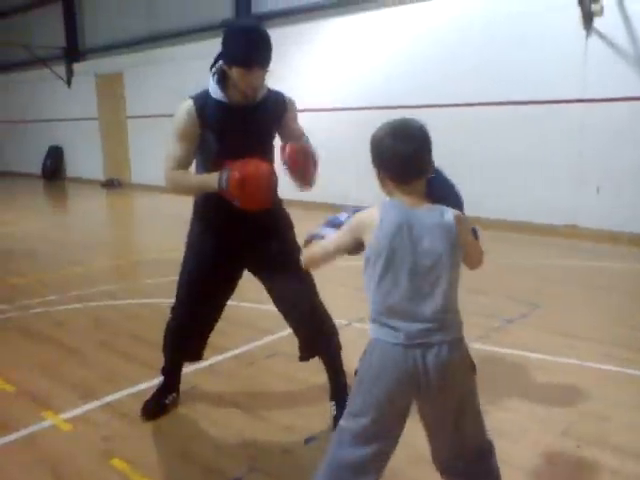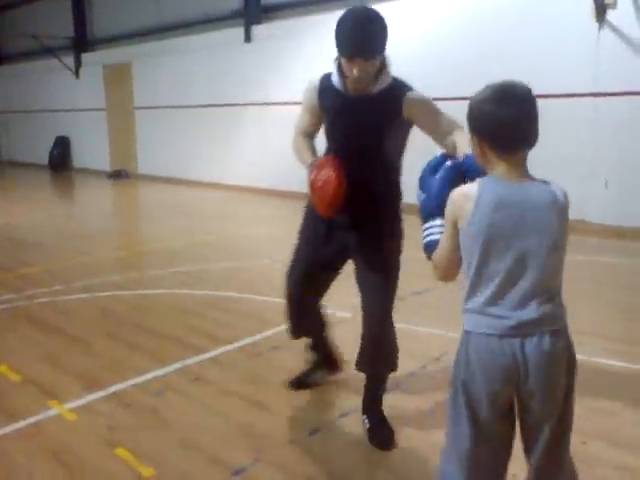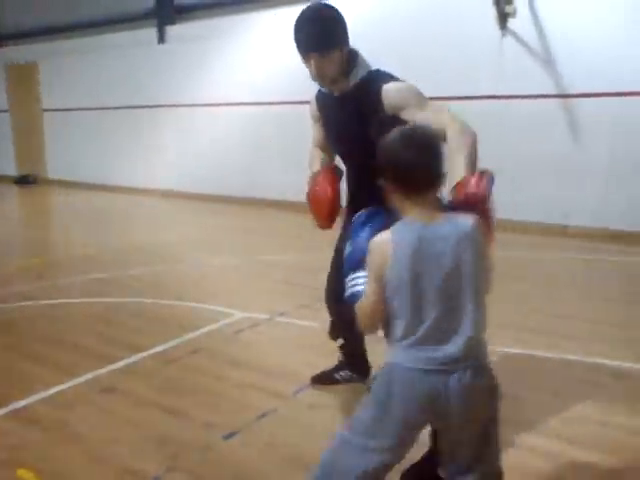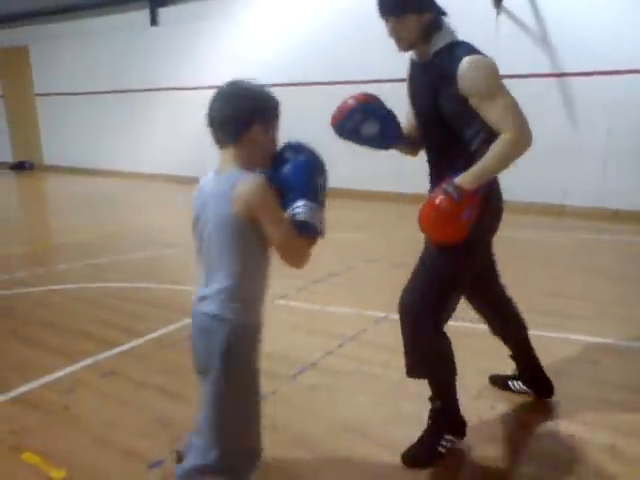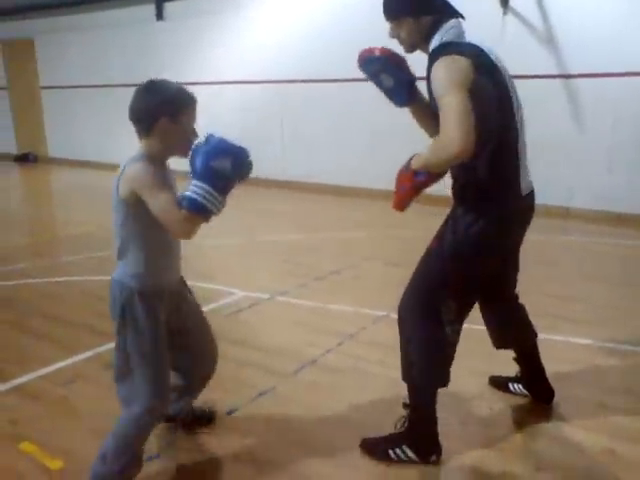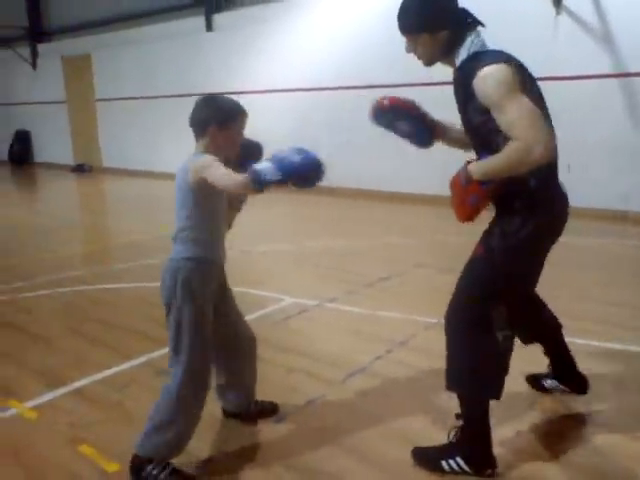
dt=0.5s
person 1, frame 1
left shoulder: (280, 106)
right shoulder: (195, 111)
right elbow: (173, 178)
right wrist: (219, 181)
left hip: (268, 225)
right hip: (214, 230)
left knee: (307, 307)
right knee: (187, 314)
left ankle: (341, 395)
right ankle: (169, 385)
person 1, frame 2
left shoulder: (404, 101)
right shoulder: (320, 90)
left elbow: (459, 136)
right elbow: (302, 136)
right wrist: (312, 165)
left hip: (377, 221)
right hip: (326, 212)
left knee: (377, 316)
right knee: (299, 292)
left ankle: (372, 408)
right ankle: (323, 359)
person 1, frame 3
left shoulder: (389, 92)
right shoulder: (322, 100)
left elbow: (458, 131)
left wrist: (460, 184)
right wrist: (320, 176)
right hip: (361, 216)
right knee: (338, 298)
right ankle: (354, 364)
person 1, frame 4
left shoulder: (468, 65)
right shoulder: (419, 69)
left elbow: (518, 133)
left wrist: (466, 183)
right wrist: (387, 134)
left hip: (470, 204)
right hip: (453, 202)
left knee: (418, 307)
right knee: (485, 291)
left ankle: (448, 422)
right ankle: (534, 377)
person 1, frame 5
left shoulder: (449, 63)
right shoulder: (469, 56)
left elbow: (456, 145)
left wrist: (416, 165)
right wrist: (407, 95)
left hip: (484, 208)
right hip: (511, 200)
left knee: (421, 309)
right knee: (497, 294)
left ankle: (420, 437)
right ankle: (535, 381)
person 1, frame 6
left shoulder: (490, 74)
right shoulder: (478, 69)
left elbow: (537, 147)
right elbow: (482, 136)
left wrist: (475, 172)
right wrist: (428, 127)
left hip: (527, 212)
right hip: (534, 205)
left knee: (468, 317)
right knee: (517, 296)
right ankle: (566, 373)
person 2, frame 1
left shoulder: (371, 220)
right shoulder: (452, 221)
left elbow: (309, 259)
right elbow: (475, 260)
left wrist: (343, 237)
left hip: (389, 355)
right hip: (445, 354)
left knee: (353, 450)
person 2, frame 2
left shoulder: (463, 198)
right shoulder: (557, 199)
left elbow: (443, 271)
left wrist: (435, 215)
left hip: (484, 345)
right hip: (546, 346)
person 2, frame 3
left shoulder: (383, 245)
right shoulder: (472, 229)
left elbow: (367, 321)
left wrist: (360, 268)
left hip: (408, 377)
right hip: (468, 377)
person 2, frame 4
left shoulder: (208, 183)
right shoulder: (252, 187)
right elbow: (297, 255)
right wrist: (305, 197)
left hip: (209, 319)
right hip: (228, 330)
left knee: (225, 410)
right knee: (230, 448)
person 2, frame 5
left shoulder: (159, 169)
right shoulder: (141, 172)
left elbow: (180, 215)
right elbow: (184, 225)
left wrist: (214, 177)
right wrist: (210, 176)
left hip: (168, 286)
right hip: (139, 296)
left knee: (202, 354)
right knee: (146, 396)
left ankle: (179, 407)
person 2, frame 6
left shoulder: (207, 167)
right shoulder: (204, 165)
left elbow: (221, 219)
right elbow: (237, 185)
left wrist: (265, 171)
right wrist: (279, 167)
left hip: (210, 270)
right hip: (189, 273)
left knee: (238, 341)
right knee: (191, 365)
left ankle: (239, 402)
